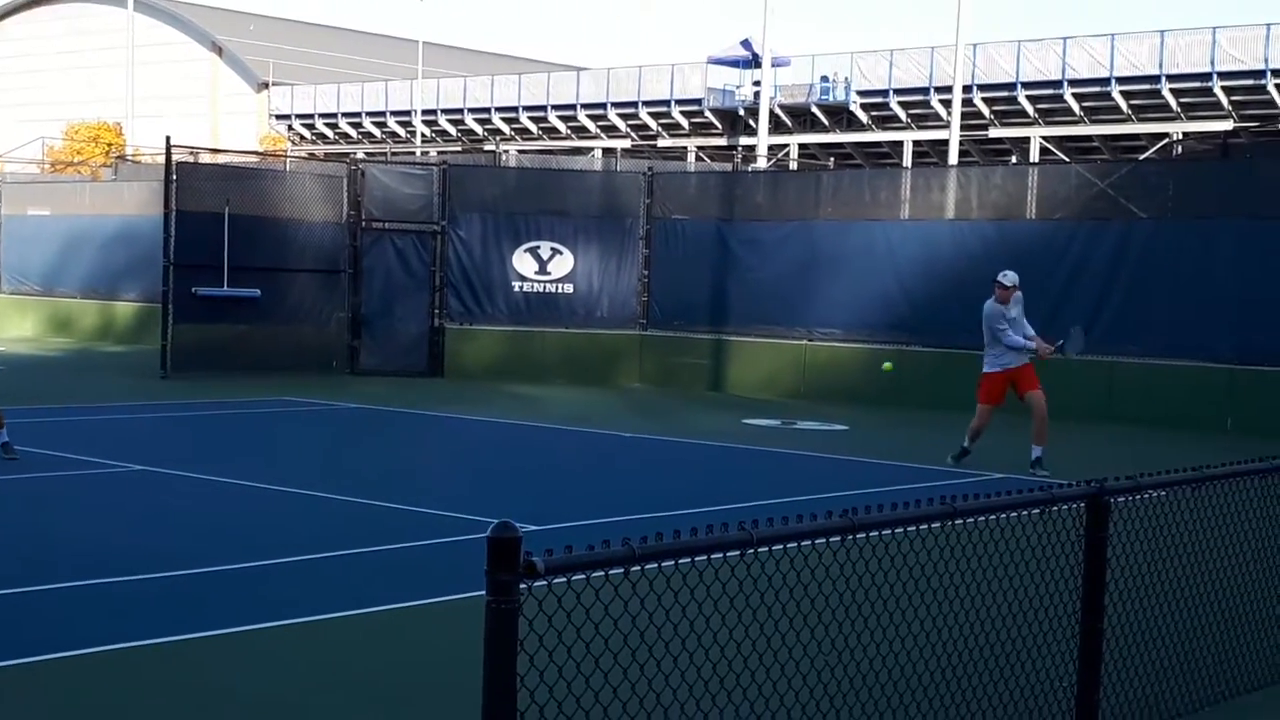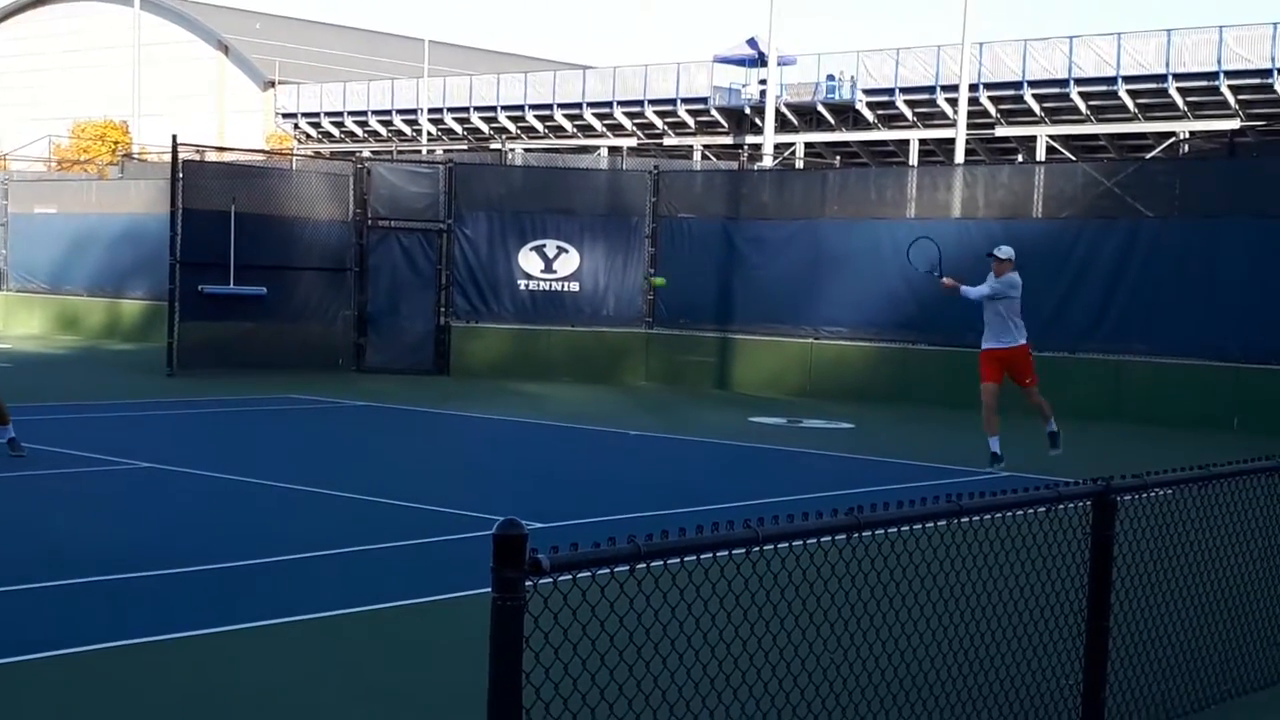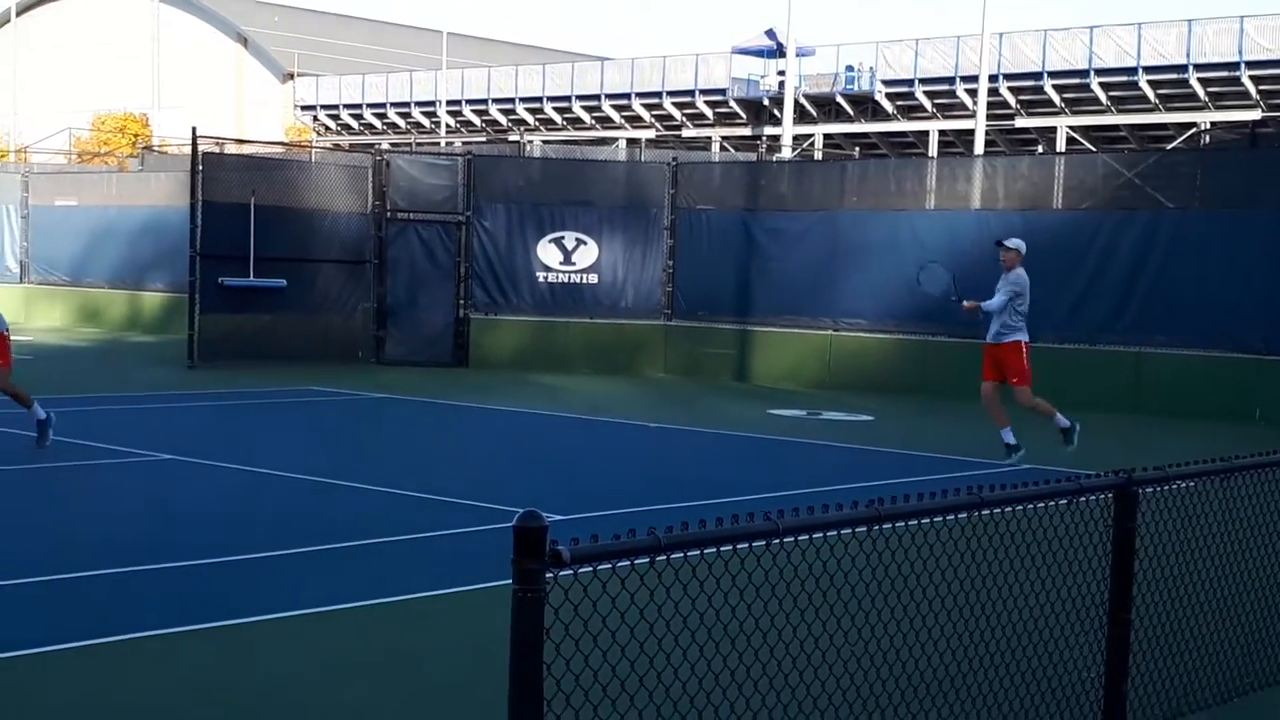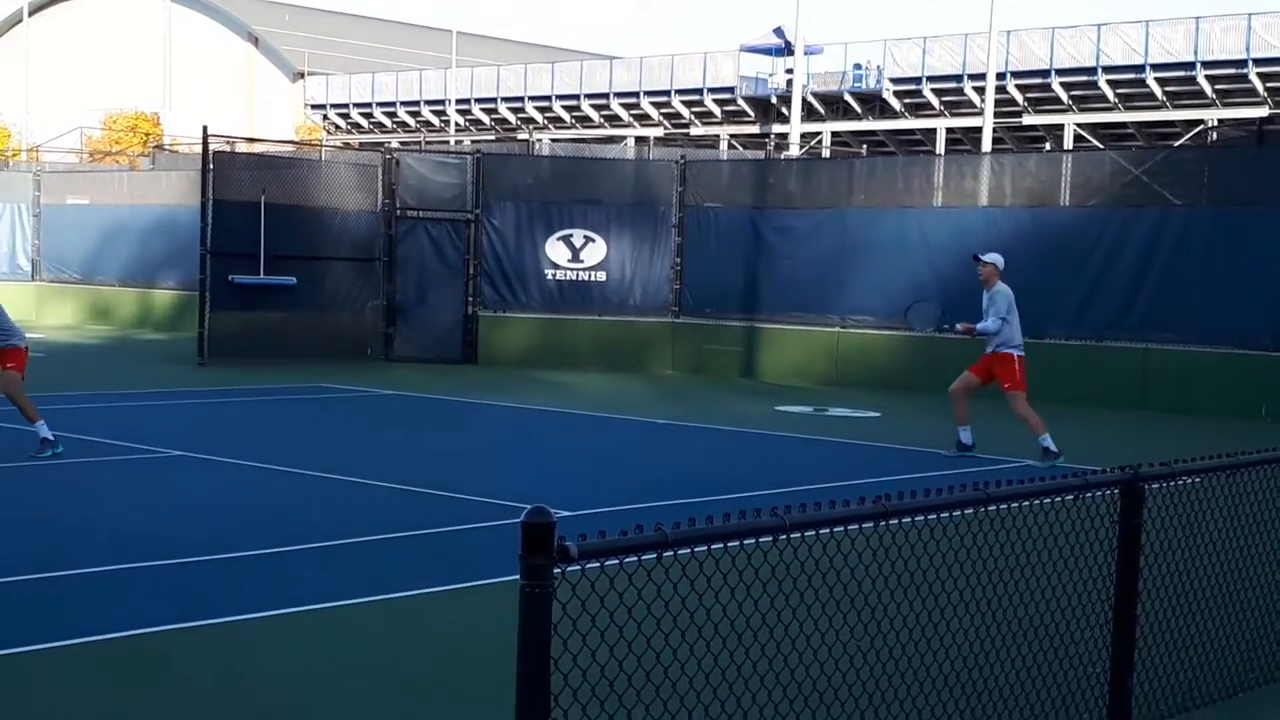
dt=0.2s
person 1, frame 1
left shoulder: (1018, 298)
right shoulder: (991, 309)
right elbow: (1010, 339)
left wrist: (1037, 340)
right wrist: (1035, 347)
left hip: (1021, 365)
right hip: (994, 368)
left knee: (1040, 411)
right knee: (980, 422)
left ankle: (1036, 461)
right ankle: (965, 448)
person 1, frame 2
left shoulder: (1013, 280)
right shoulder: (993, 278)
left elbow: (977, 294)
left wrist: (955, 286)
left hip: (1015, 347)
right hip: (991, 348)
left knee: (1033, 398)
right knee: (988, 402)
left ankle: (1052, 429)
right ankle: (996, 455)
person 1, frame 3
left shoulder: (1017, 277)
right shoulder: (1006, 276)
left elbow: (995, 305)
left wrist: (975, 306)
right wrist: (979, 306)
left hip: (1015, 343)
right hip: (994, 343)
left knee: (1024, 399)
right knee: (988, 397)
left ankle: (1066, 426)
right ankle: (1012, 446)
person 1, frame 4
left shoulder: (1001, 292)
right shoulder: (988, 293)
left elbow: (992, 327)
left wrist: (968, 328)
right wrist: (974, 330)
left hip: (1008, 355)
right hip: (992, 355)
left knee: (1019, 407)
right knee: (956, 391)
left ankle: (1051, 450)
right ankle: (965, 443)
